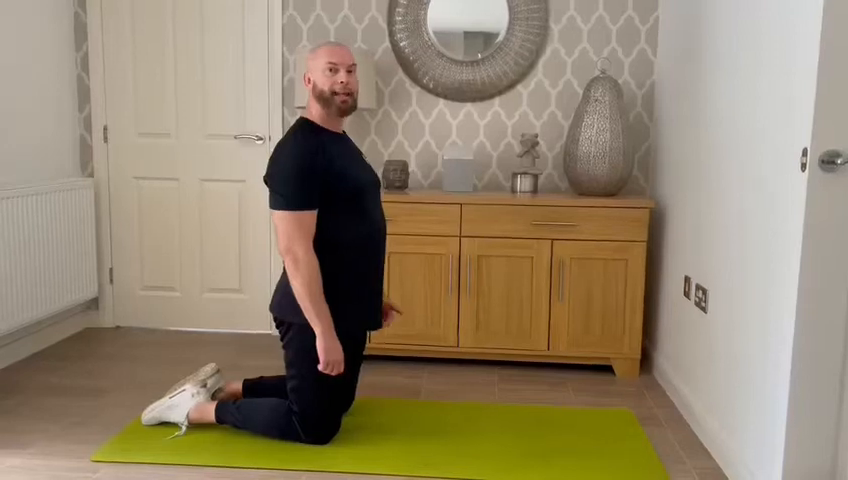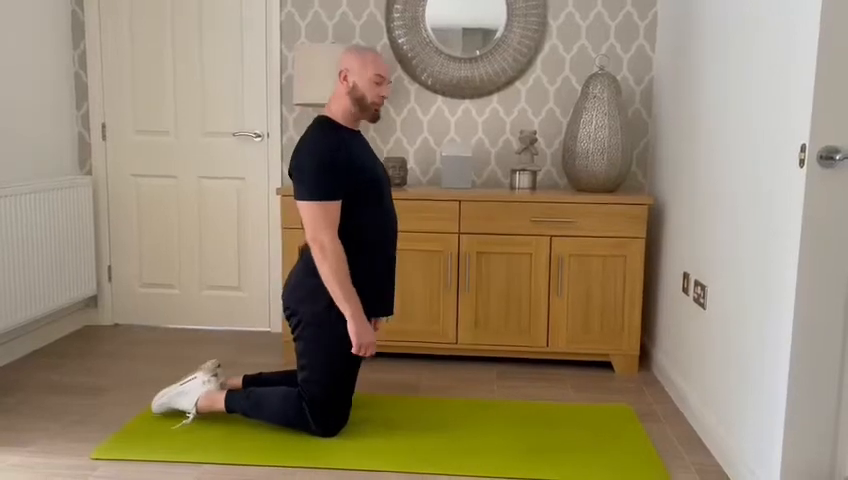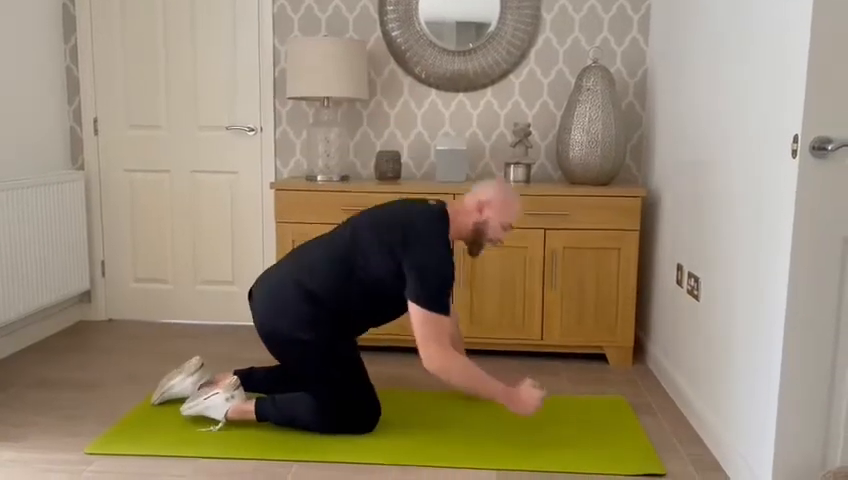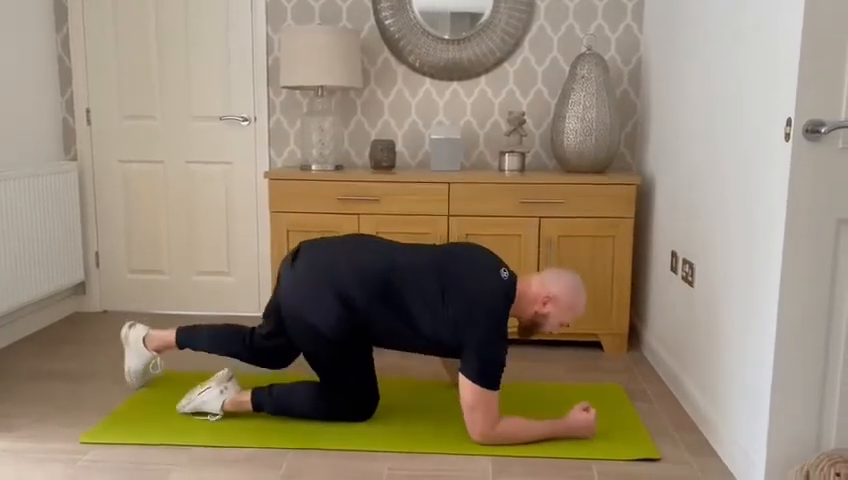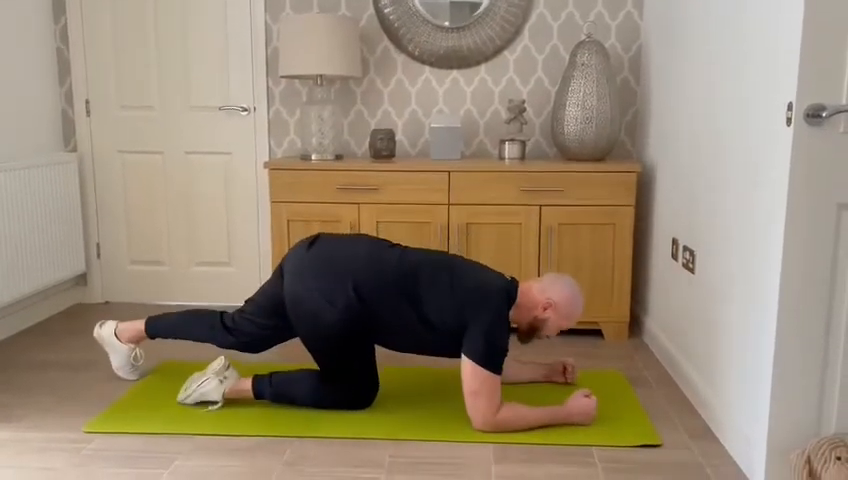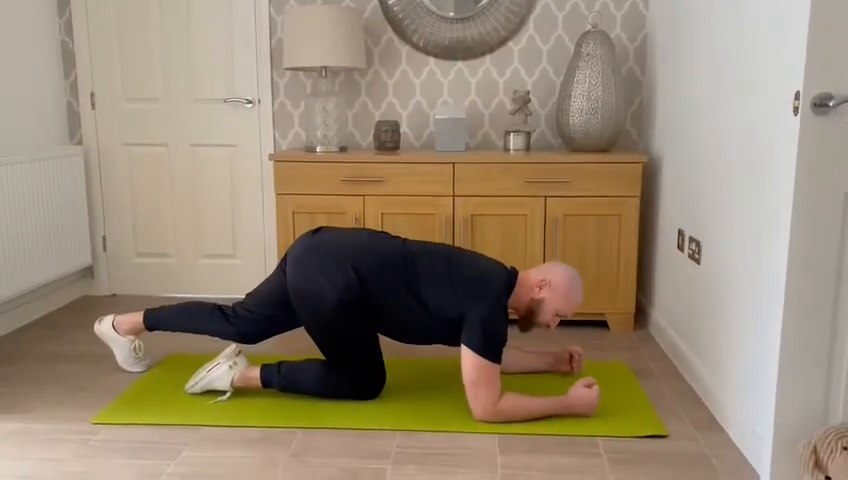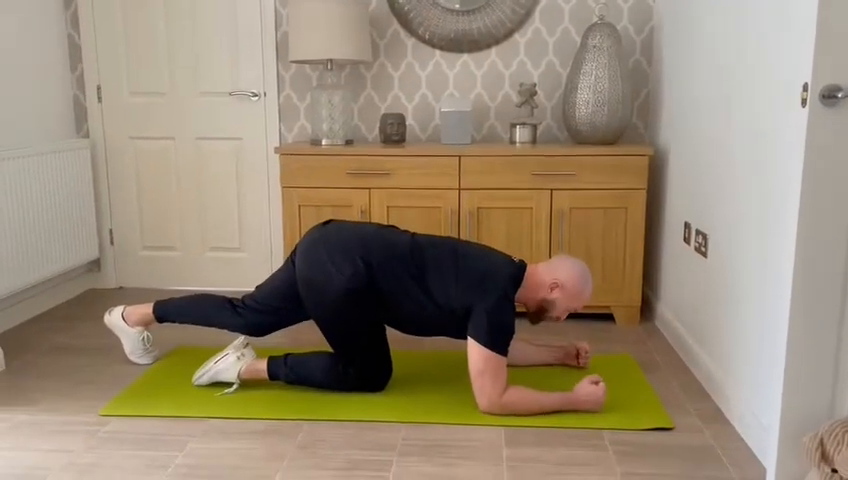
dt=0.7s
person 1, frame 1
left shoulder: (342, 143)
right shoulder: (298, 152)
right elbow: (296, 251)
left wrist: (372, 297)
right wrist: (325, 332)
left hip: (347, 308)
right hip: (316, 314)
left knee: (335, 402)
right knee: (315, 425)
left ankle: (224, 388)
right ankle: (198, 408)
person 1, frame 2
left shoulder: (352, 139)
right shoulder: (321, 147)
right elbow: (323, 241)
left wrist: (366, 308)
right wrist: (356, 317)
left hip: (346, 298)
right hip: (326, 302)
left knee: (326, 387)
right knee: (325, 415)
left ankle: (223, 381)
right ankle: (206, 396)
person 1, frame 3
left shoulder: (427, 218)
right shoulder: (431, 248)
left elbow: (439, 313)
right elbow: (435, 354)
left wrist: (470, 368)
right wrist: (509, 396)
left hip: (281, 299)
right hip: (295, 317)
left knee: (331, 385)
right knee: (359, 414)
left ankle: (210, 382)
right ankle: (231, 405)
person 1, frame 4
left shoulder: (490, 267)
right shoulder: (488, 323)
right elbow: (483, 431)
left wrist: (474, 367)
right wrist: (567, 427)
left hip: (312, 262)
right hip: (324, 299)
left knee: (268, 349)
right knee: (355, 402)
left ankle: (150, 339)
right ankle: (234, 398)
person 1, frame 5
left shoulder: (492, 290)
right shoulder: (492, 311)
left elbow: (484, 364)
right elbow: (485, 416)
left wrist: (545, 372)
right wrist: (565, 413)
left hip: (315, 257)
right hip: (328, 289)
left knee: (239, 331)
right knee: (355, 391)
left ankle: (123, 332)
right ankle: (234, 386)
person 1, frame 6
left shoulder: (493, 281)
right shoulder: (489, 301)
left elbow: (488, 355)
right elbow: (485, 407)
left wrist: (552, 362)
right wrist: (567, 404)
left hip: (318, 256)
right hip: (330, 277)
left knee: (239, 323)
right knee: (363, 382)
left ankle: (123, 324)
right ankle: (243, 374)
person 1, frame 7
left shoulder: (503, 274)
right shoulder: (497, 295)
left elbow: (495, 349)
right elbow: (491, 398)
left wrist: (560, 355)
right wrist: (573, 399)
left hip: (328, 248)
right hip: (340, 268)
left knee: (248, 315)
right knee: (370, 374)
left ankle: (134, 315)
right ankle: (251, 366)
